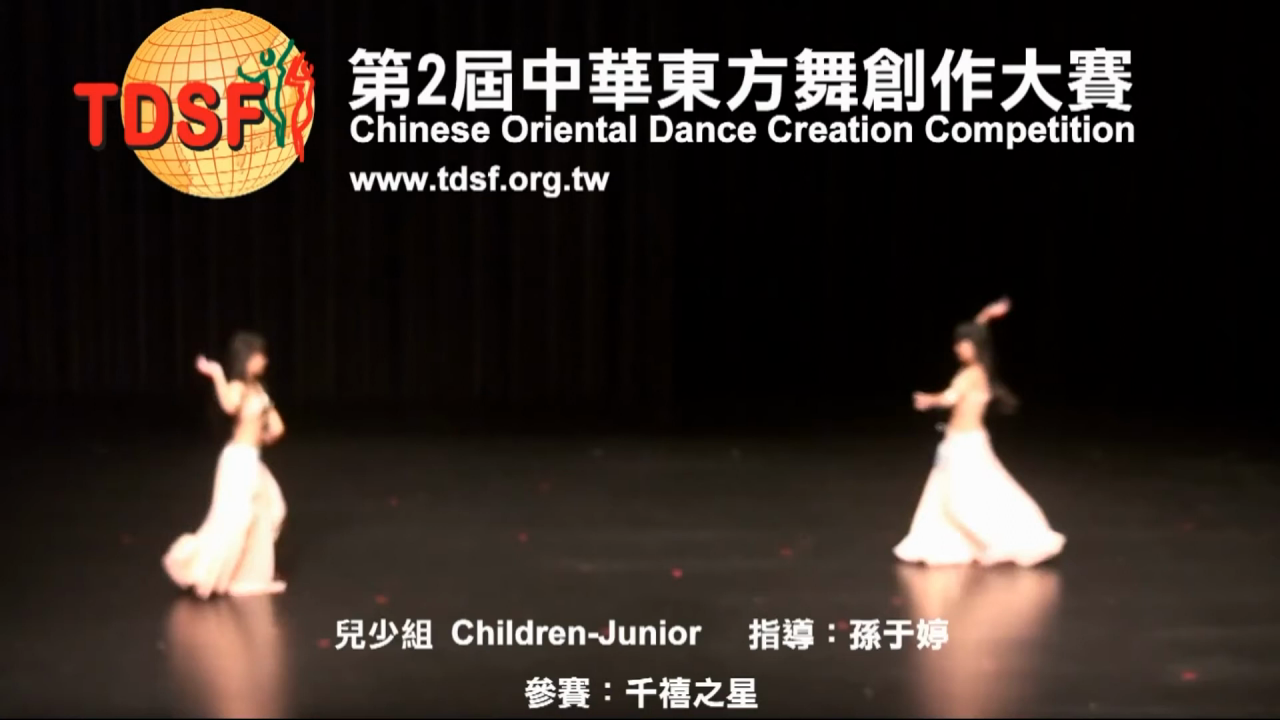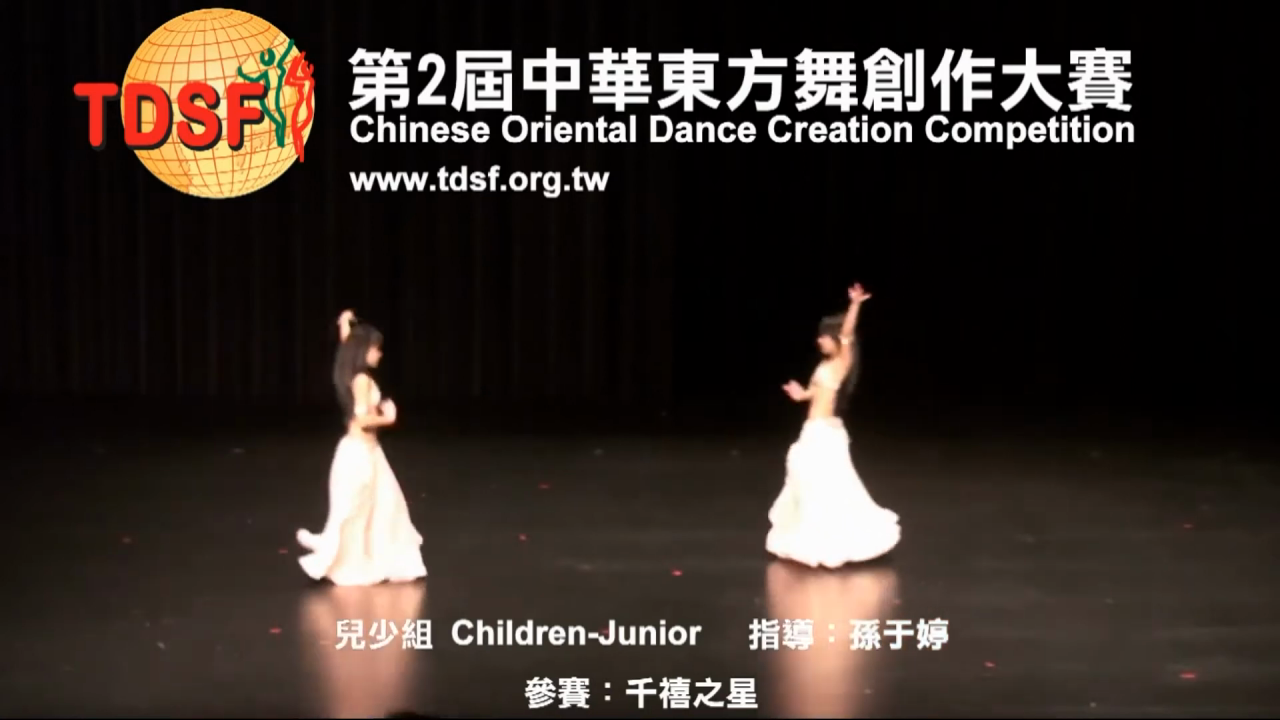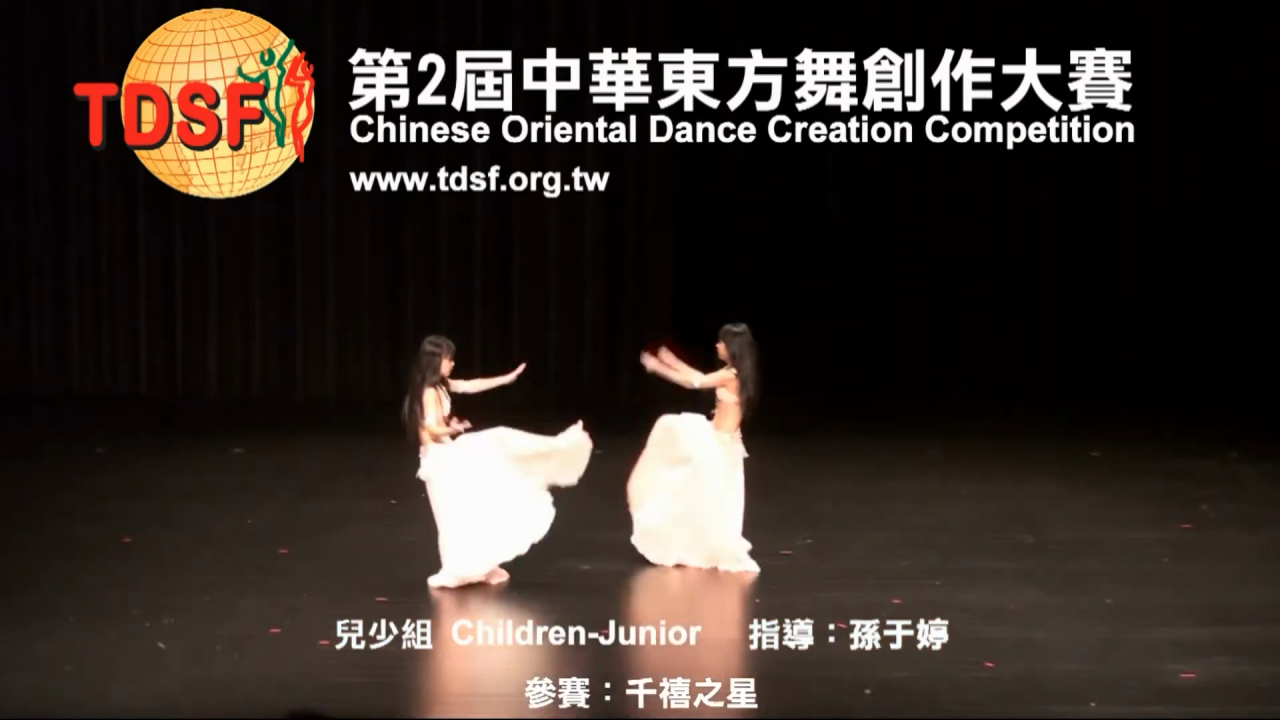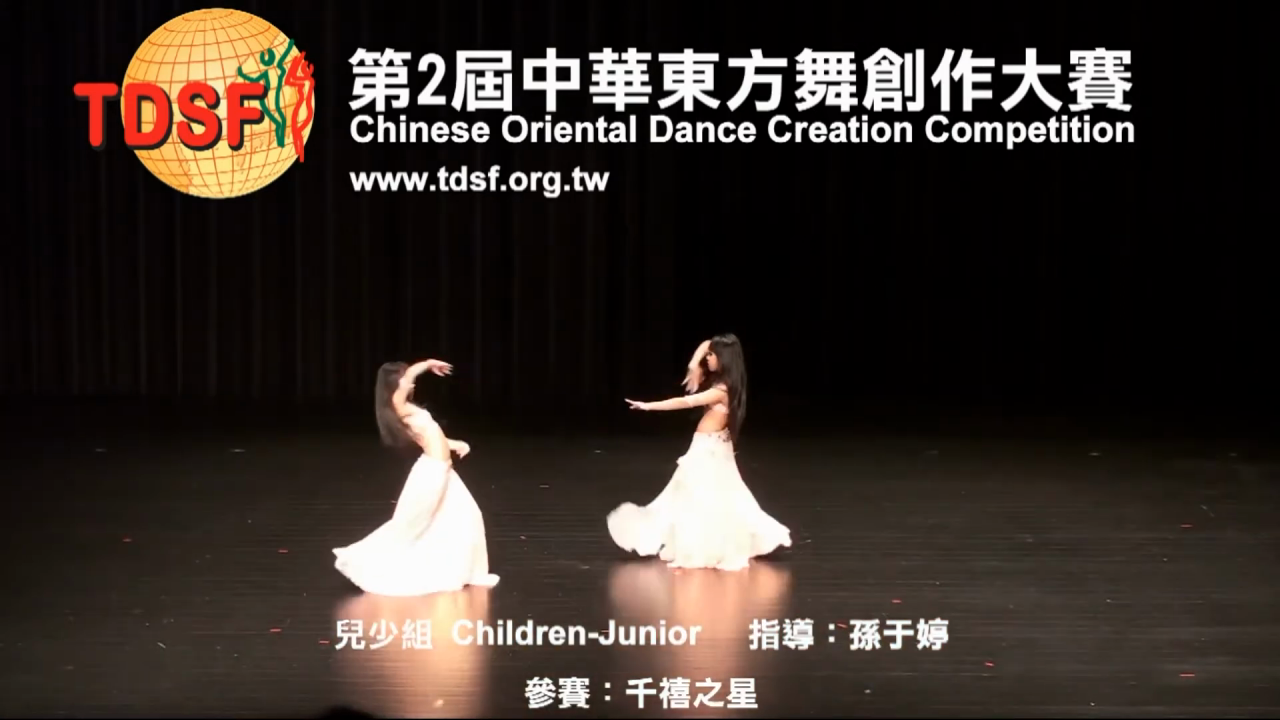
dt=0.7s
person 1, frame 1
left shoulder: (975, 372)
right shoulder: (971, 370)
left elbow: (949, 399)
right elbow: (971, 334)
left wrist: (928, 399)
right wrist: (985, 317)
left hip: (968, 444)
right hip: (957, 443)
left knee: (975, 498)
right knee: (943, 497)
person 1, frame 2
left shoulder: (843, 360)
right shoulder: (826, 364)
left elbow: (847, 335)
left wrist: (855, 305)
right wrist: (803, 393)
left hip: (824, 432)
right hip: (816, 431)
left knee: (827, 487)
right knee: (808, 485)
person 1, frame 3
left shoulder: (732, 374)
right shoulder: (734, 371)
left elbow: (697, 382)
right elbow: (699, 379)
left wrist: (660, 366)
right wrist: (671, 363)
left hip: (721, 444)
right hip: (713, 437)
left knee: (716, 500)
left ankle: (729, 557)
person 1, frame 4
left shoulder: (722, 390)
right shoulder: (723, 377)
left elbow: (685, 402)
right elbow: (704, 346)
left wrist: (648, 406)
right wrist: (695, 368)
left hip: (708, 447)
right hip: (712, 445)
left knee: (695, 500)
person 2, frame 1
left shoulder: (256, 387)
right shoulder: (237, 386)
left elbow: (271, 415)
right elbow: (230, 407)
left wrist: (274, 427)
right wrist: (217, 376)
left hip: (250, 459)
right hip: (240, 458)
left knee: (266, 512)
right knee: (237, 517)
left ankle: (249, 576)
person 2, frame 2
left shoulder: (358, 376)
right shoulder: (361, 380)
left elbow: (348, 348)
right elbow: (363, 419)
left wrist: (345, 327)
right wrist: (388, 418)
left hip: (367, 450)
right hip: (358, 452)
left knee: (384, 505)
right knee: (353, 510)
left ankle: (384, 562)
right ankle: (345, 568)
person 2, frame 3
left shoulder: (441, 385)
right shoulder: (430, 392)
left elbow: (470, 386)
right elbow: (431, 432)
left wrist: (506, 378)
right wrist: (447, 430)
left hip: (450, 453)
right hip: (439, 457)
right knee: (456, 515)
person 2, frame 4
left shoulder: (407, 410)
right shoulder: (397, 405)
right elbow: (407, 376)
left wrist: (454, 444)
right wrist: (429, 363)
left hip: (441, 470)
right hip: (431, 471)
left knee: (466, 519)
right knee: (409, 525)
left ankle: (461, 573)
right ankle: (372, 571)
